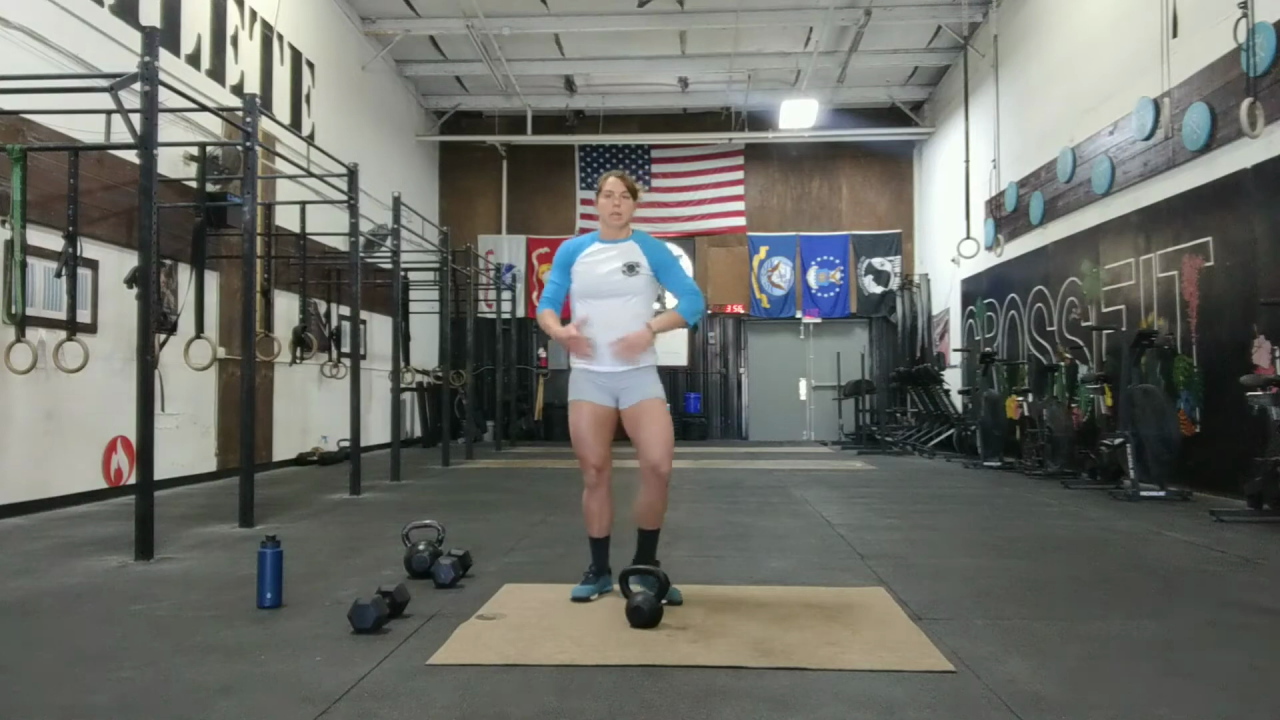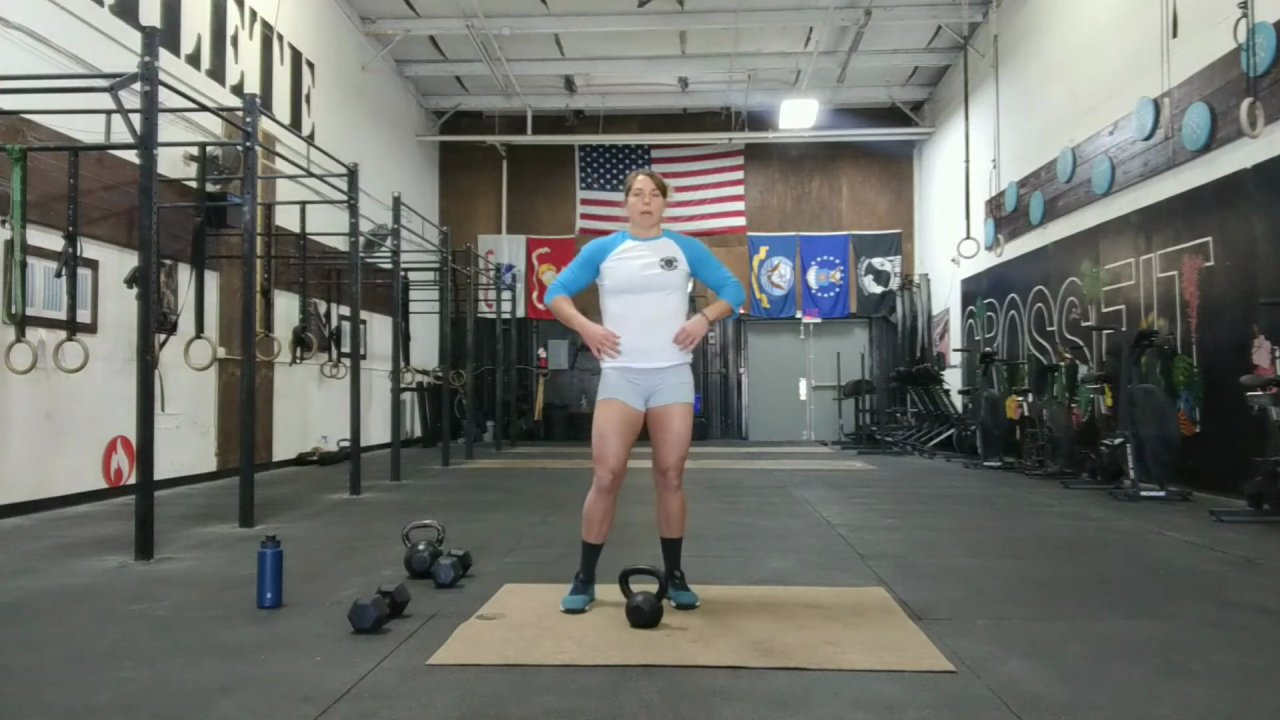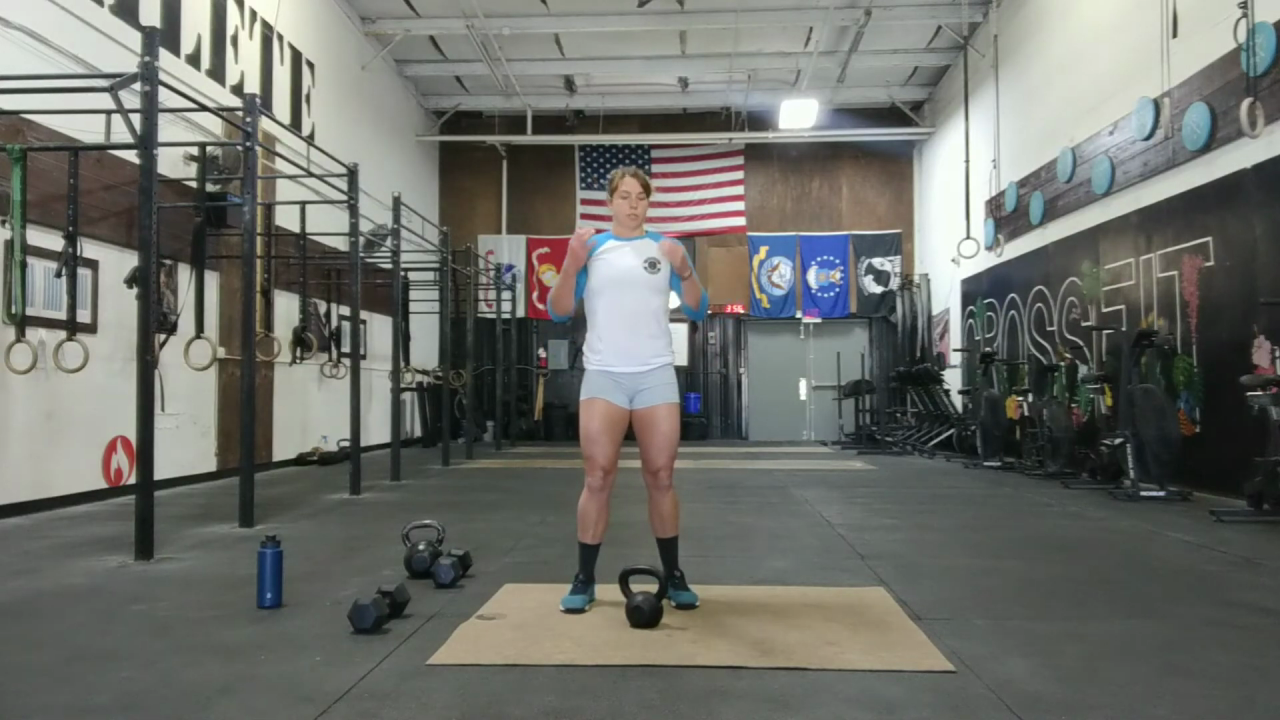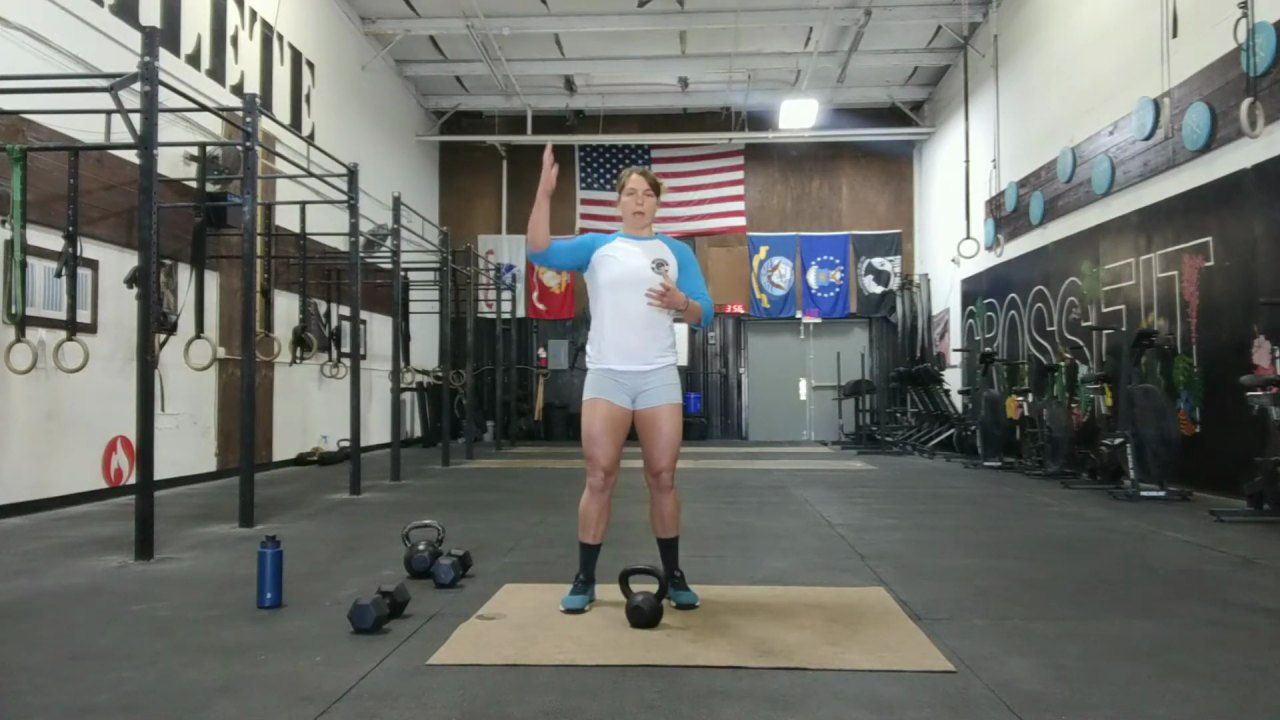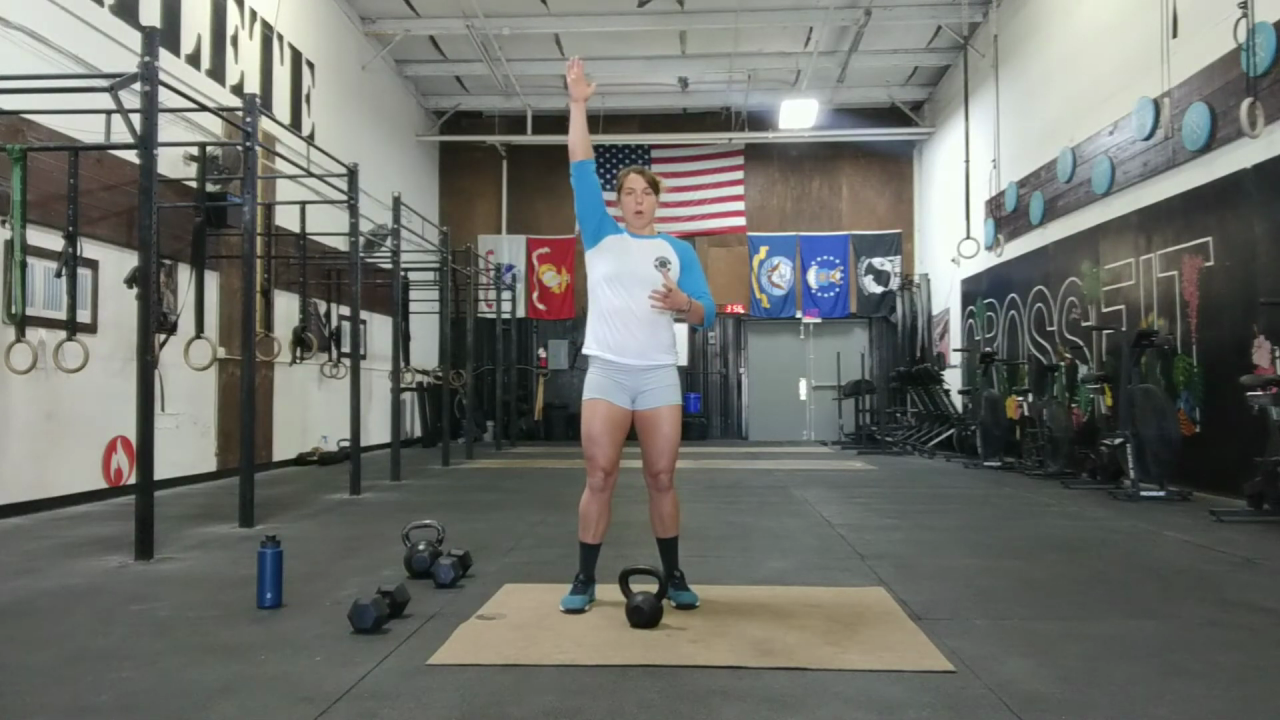
dt=1s
person 1, frame 1
left shoulder: (653, 251)
right shoulder: (571, 251)
left elbow: (692, 301)
right elbow: (547, 304)
left wrist: (650, 330)
right wrist: (558, 331)
left hip: (639, 375)
right hip: (588, 376)
left knee: (658, 468)
right knee: (594, 476)
left ankle: (646, 564)
right ankle: (599, 570)
person 1, frame 2
left shoulder: (686, 248)
right shoulder: (601, 250)
left elbow: (733, 290)
right elbow: (555, 293)
left wrist: (704, 319)
right wrist: (585, 327)
left hip: (672, 376)
right hip: (620, 376)
left knee: (670, 477)
right knee: (606, 477)
left ankle: (674, 575)
right ankle: (584, 578)
person 1, frame 3
left shoulder: (667, 247)
right shoulder: (588, 247)
left elbow: (697, 309)
right elbow: (558, 312)
left wrist: (683, 270)
right wrist: (572, 265)
left hip: (656, 375)
right hip: (603, 376)
left knee: (661, 477)
right knee: (597, 477)
left ankle: (673, 576)
right ankle: (584, 579)
person 1, frame 4
left shoulder: (677, 251)
right shoulder: (595, 246)
left elbow: (703, 314)
right elbow: (541, 254)
left wrist: (680, 302)
right wrist: (544, 192)
left hip: (659, 377)
right hip: (605, 376)
left knee: (662, 478)
right knee: (599, 477)
left ankle: (673, 576)
right ankle: (584, 580)
person 1, frame 5
left shoulder: (679, 251)
right shoulder: (600, 235)
left elbow: (706, 313)
right elbow: (581, 170)
left wrist: (682, 302)
right wrist: (578, 105)
left hip: (659, 374)
right hip: (606, 373)
left knee: (661, 478)
right knee: (599, 476)
left ankle: (673, 575)
right ankle: (584, 578)
